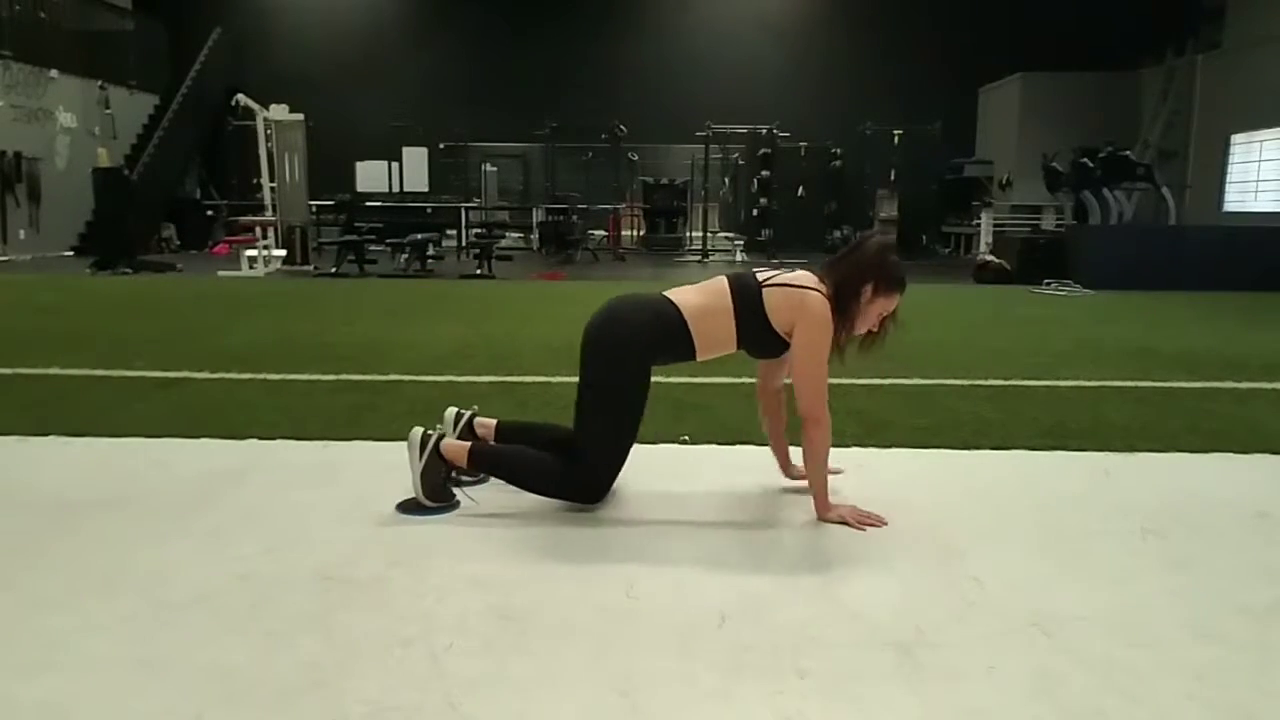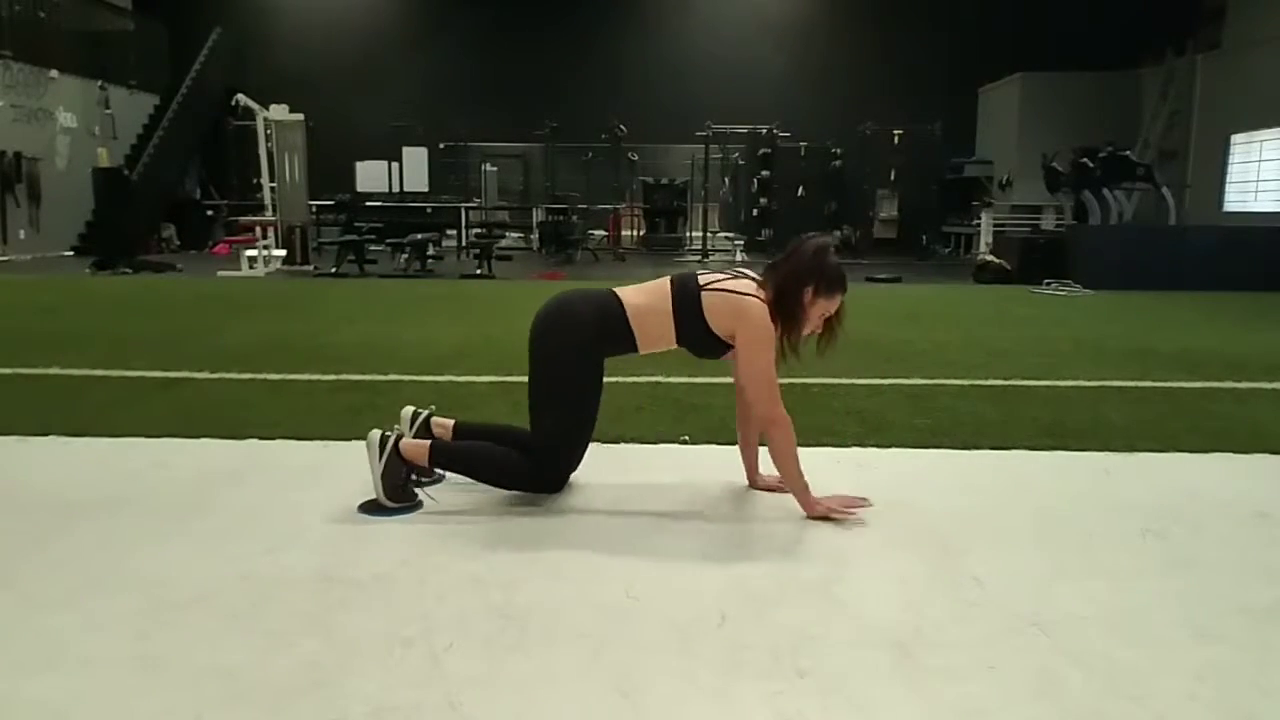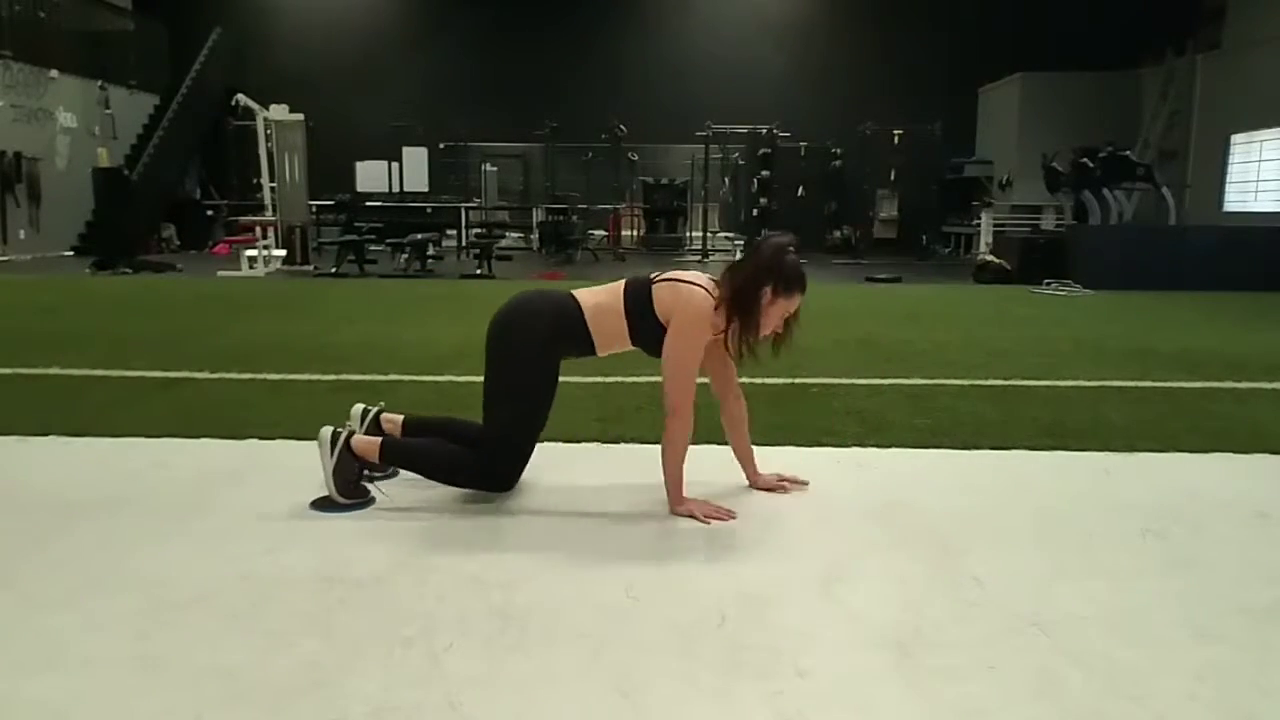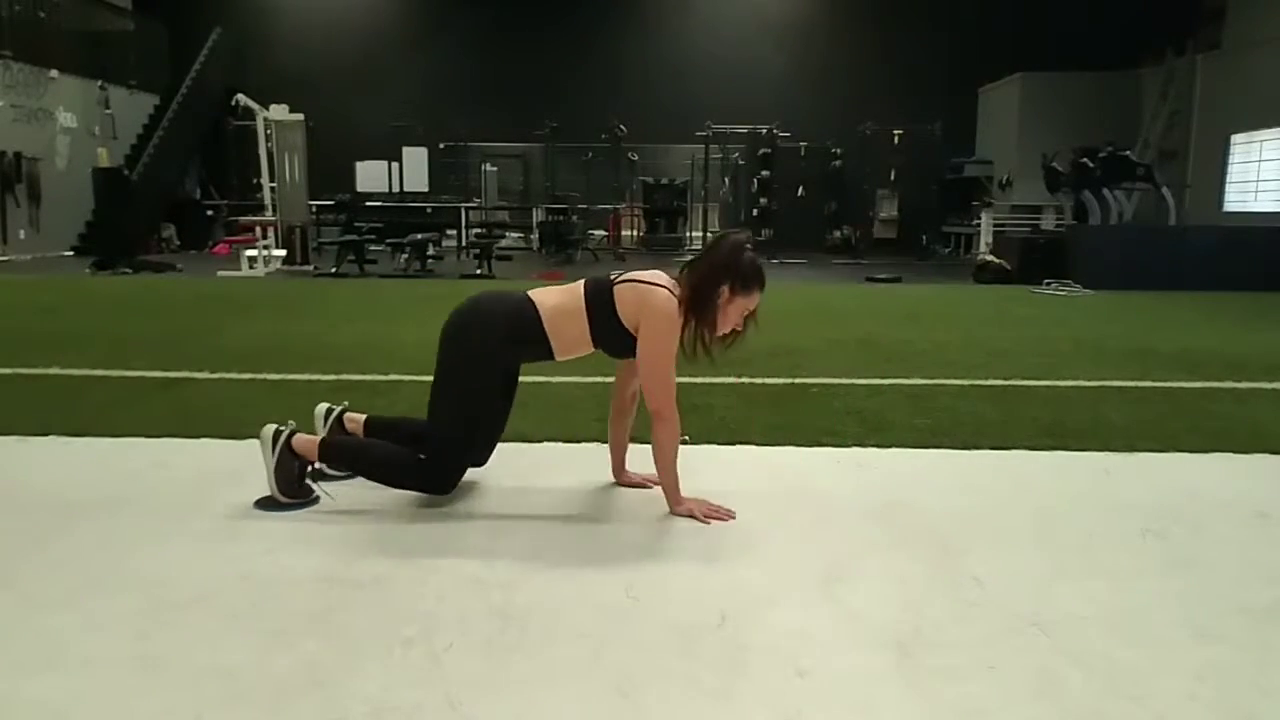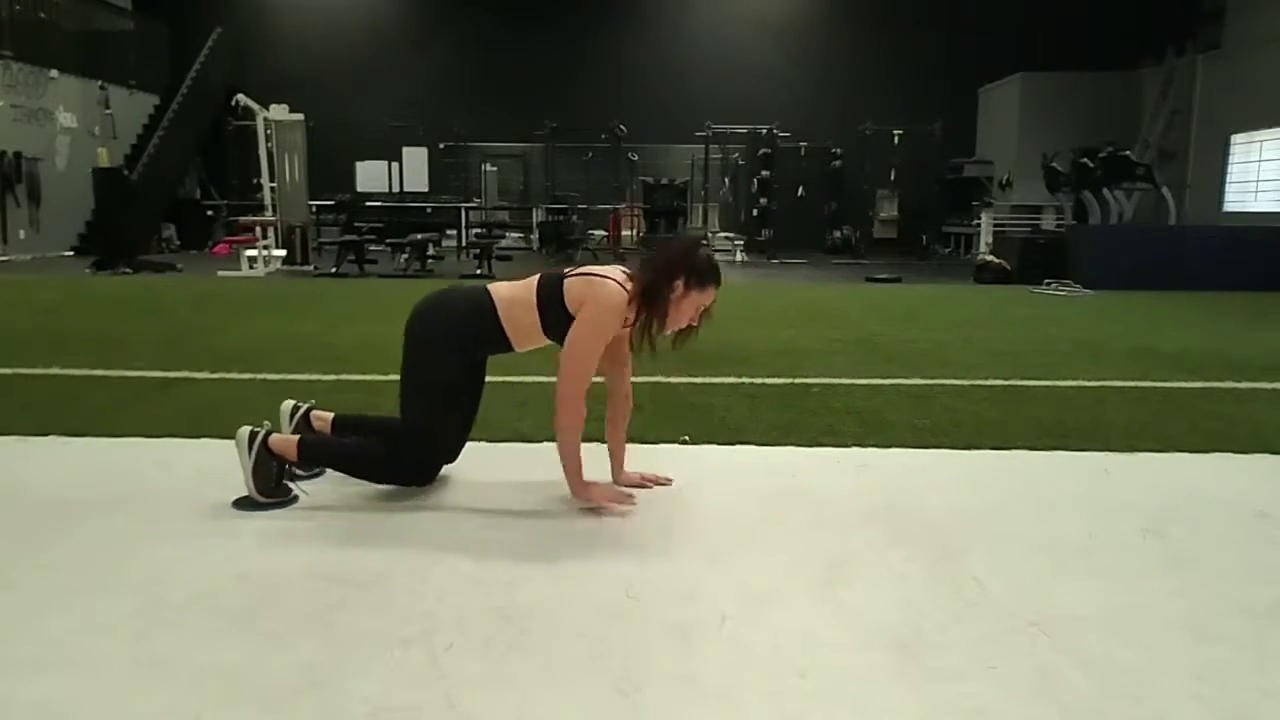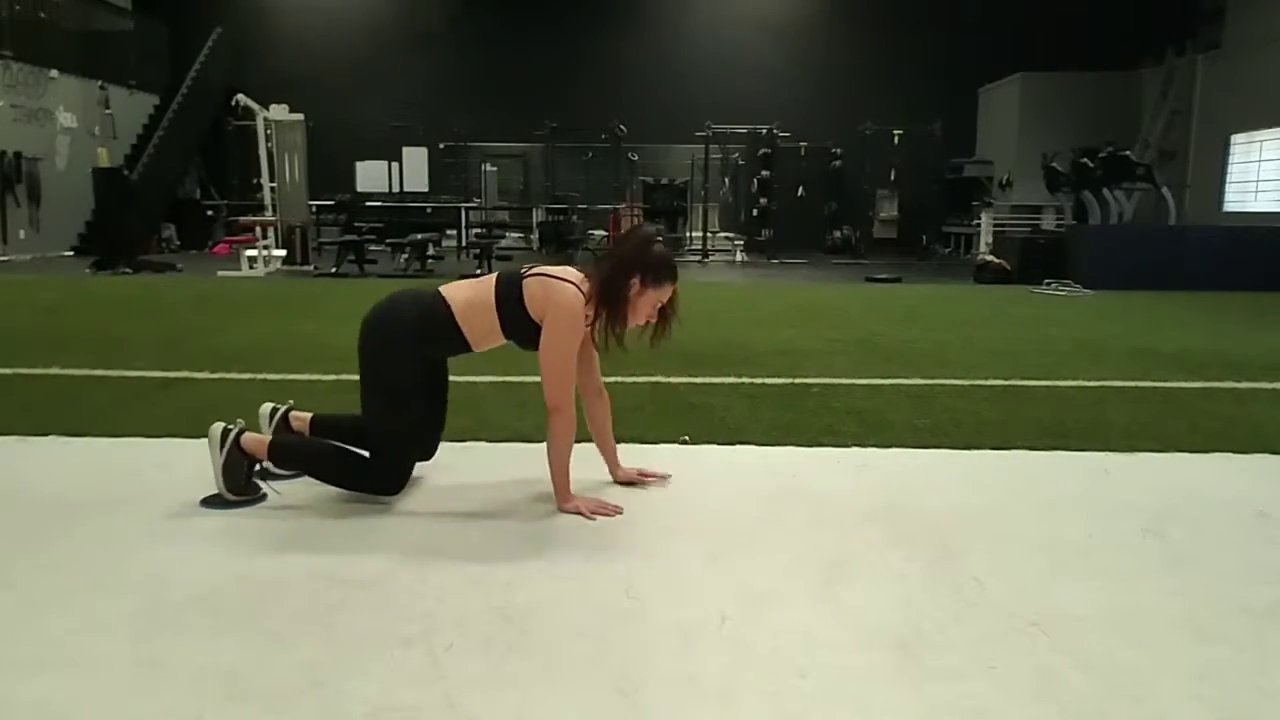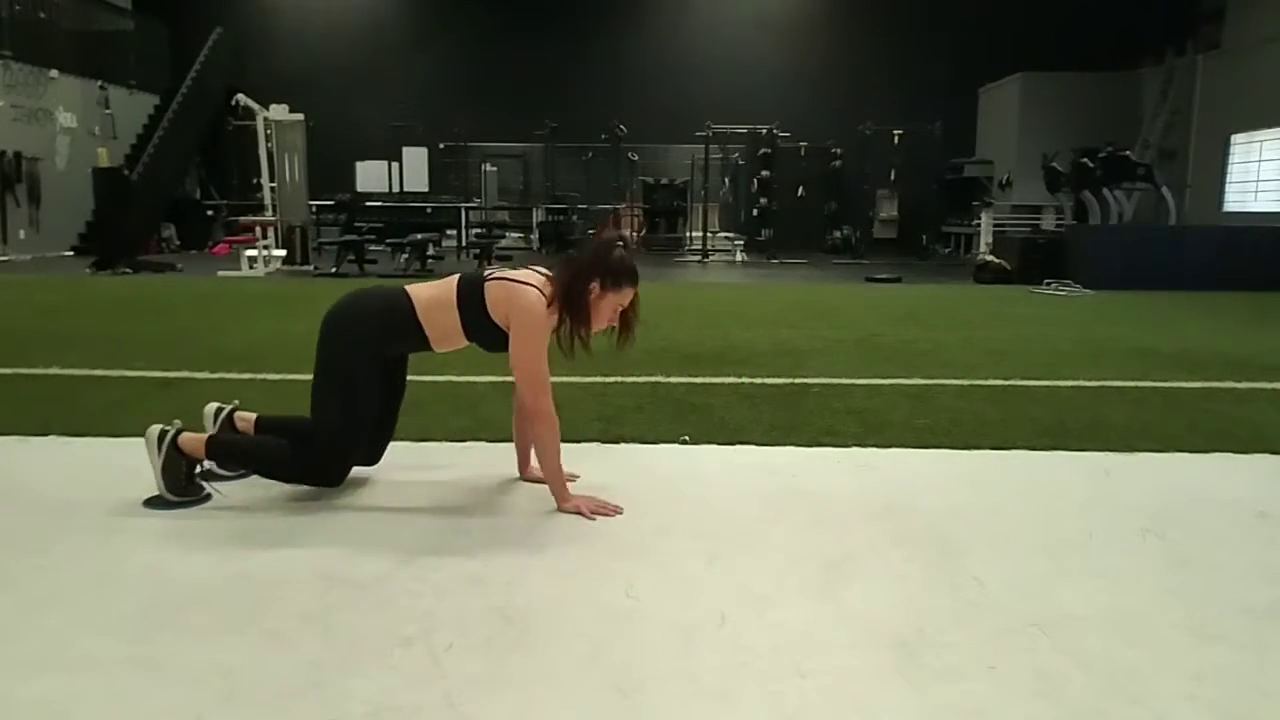
dt=0.2s
person 1, frame 1
left shoulder: (801, 295)
right shoulder: (816, 309)
left elbow: (771, 389)
right elbow: (813, 415)
left wrist: (787, 464)
right wrist: (824, 505)
left hip: (626, 327)
right hip: (628, 340)
left knee: (592, 450)
right knee: (589, 483)
left ankle: (474, 426)
right ankle: (445, 449)
person 1, frame 2
left shoulder: (750, 292)
right shoulder: (752, 313)
left elbow: (749, 398)
right elbow: (772, 415)
left wrist: (754, 474)
right wrist: (808, 501)
left hip: (580, 322)
right hip: (572, 332)
left knee: (555, 451)
right knee: (547, 474)
left ankle: (430, 426)
right ankle: (403, 449)
person 1, frame 3
left shoulder: (716, 301)
right shoulder: (697, 307)
left elbow: (728, 394)
right elbow: (678, 412)
left wrist: (753, 474)
right wrist: (677, 498)
left hip: (540, 328)
right hip: (528, 332)
left knee: (505, 445)
right knee: (497, 472)
left ankle: (382, 423)
right ankle: (355, 446)
person 1, frame 4
left shoulder: (665, 295)
right shoulder: (662, 307)
left elbow: (626, 389)
right elbow: (663, 412)
left wrist: (619, 468)
right wrist: (676, 499)
left hip: (496, 329)
right hip: (484, 335)
left knee: (469, 449)
right knee: (439, 474)
left ankle: (345, 424)
right ankle: (297, 445)
person 1, frame 5
left shoulder: (625, 293)
right shoulder: (609, 299)
left elbow: (617, 389)
right elbow: (569, 400)
left wrist: (618, 471)
right wrist: (579, 484)
left hip: (464, 330)
right hip: (444, 328)
left knee: (440, 446)
right knee: (417, 467)
left ankle: (313, 422)
right ankle: (271, 445)
person 1, frame 6
left shoulder: (587, 293)
right shoulder: (568, 301)
left elbow: (591, 388)
right elbow: (559, 406)
left wrist: (615, 467)
right wrist: (564, 494)
left hip: (423, 332)
right hip: (399, 331)
left knee: (416, 444)
right knee: (387, 476)
left ankle: (289, 421)
right ankle: (245, 443)
person 1, frame 7
left shoulder: (546, 292)
right shoulder: (531, 305)
left elbow: (528, 391)
right elbow: (537, 407)
left wrist: (527, 465)
right wrist: (563, 495)
left hip: (383, 331)
right hip: (361, 328)
left knee: (366, 448)
right knee: (327, 465)
left ankle: (237, 422)
right ankle: (182, 443)
